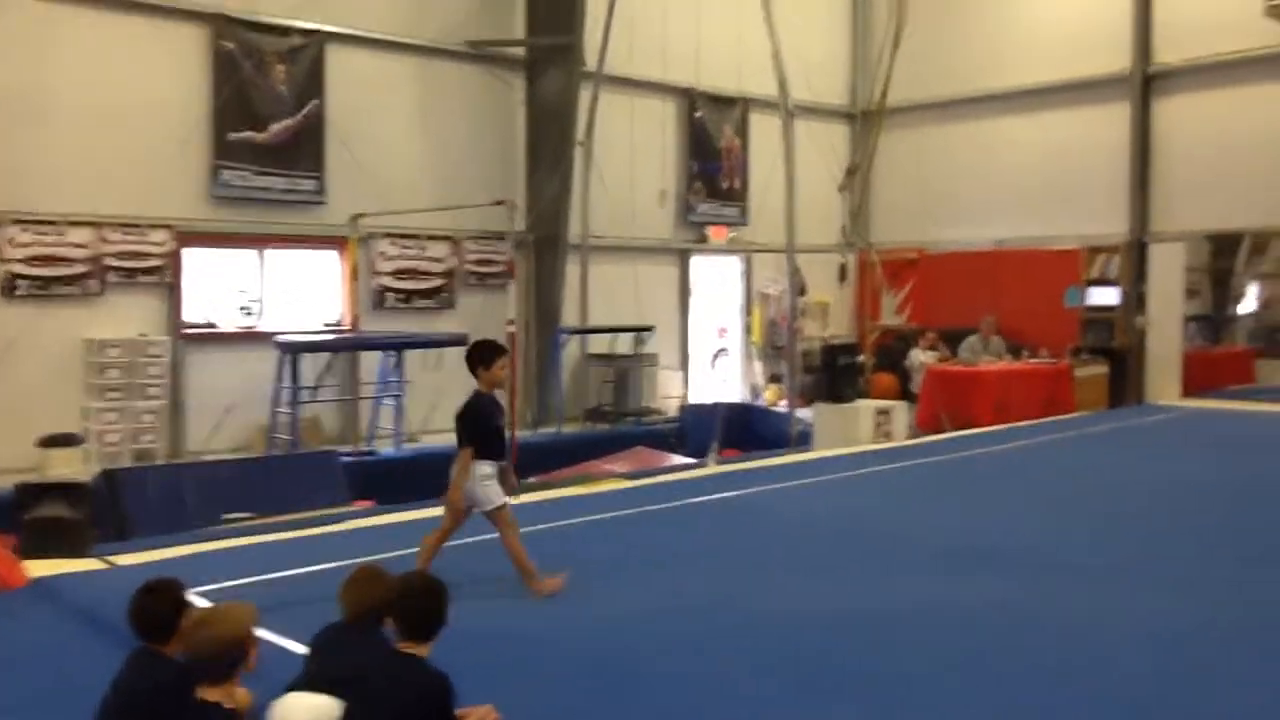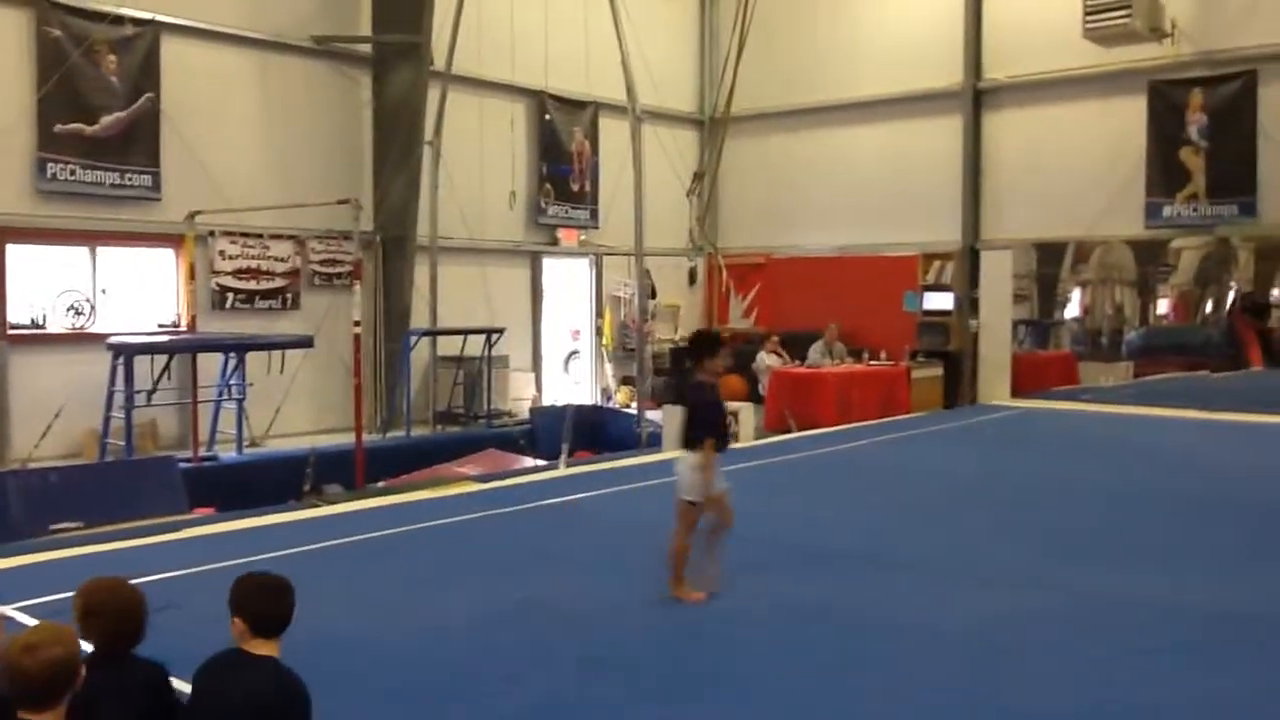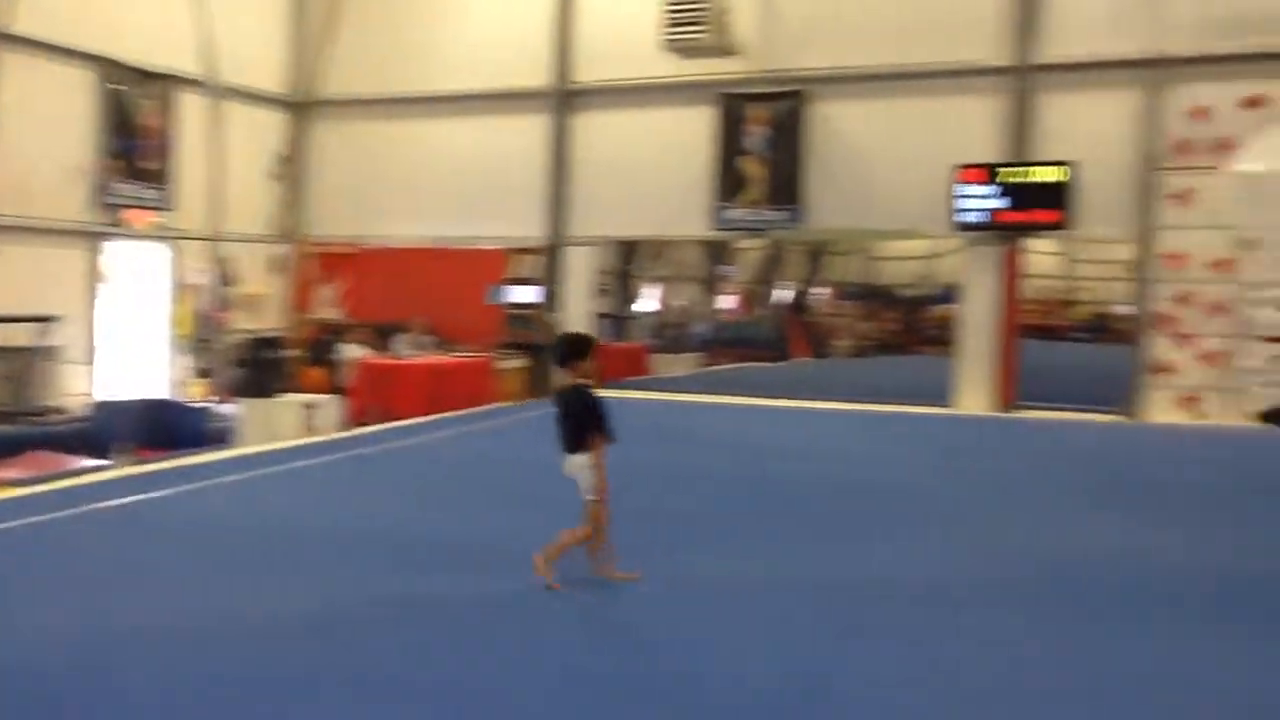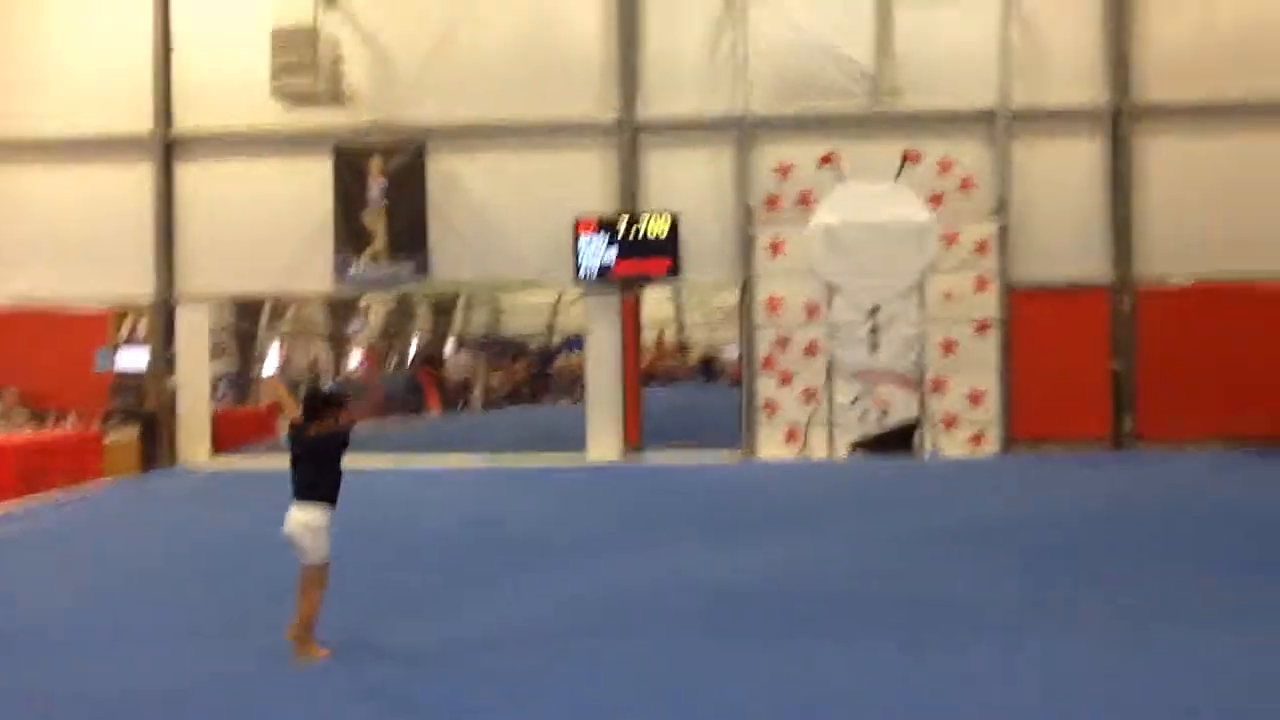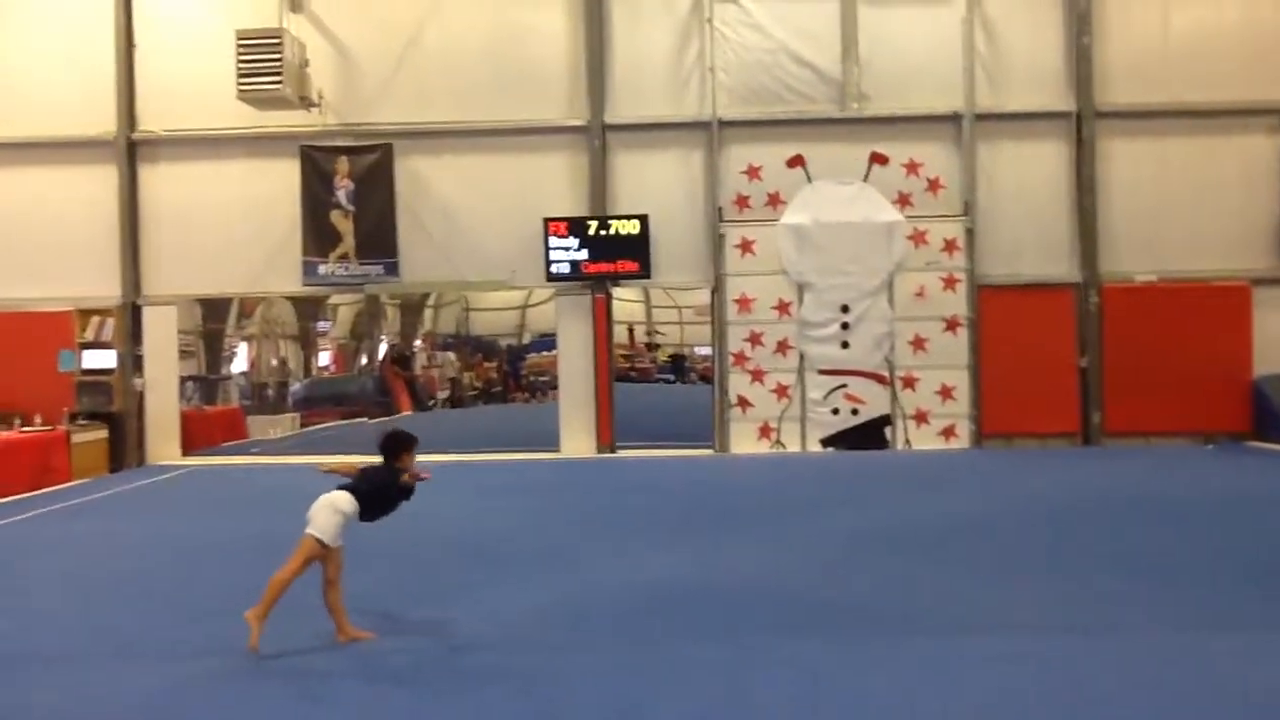
dt=1s
person 1, frame 1
left shoulder: (491, 404)
right shoulder: (477, 408)
right elbow: (466, 452)
left wrist: (508, 476)
right wrist: (455, 490)
left hip: (487, 473)
right hip: (479, 476)
left knee: (446, 529)
right knee: (510, 529)
right ankle: (534, 582)
person 1, frame 2
left shoulder: (695, 388)
right shoulder: (707, 396)
right elbow: (707, 443)
right wrist: (709, 486)
left hip: (701, 464)
right hip: (697, 465)
left knee: (724, 517)
right knee: (686, 528)
left ankle: (706, 566)
right ankle: (678, 586)
person 1, frame 3
left shoulder: (565, 394)
right shoulder: (586, 399)
right elbow: (594, 441)
right wrist: (601, 476)
left hip: (575, 459)
right hip: (587, 462)
left knee: (599, 519)
right knee: (594, 525)
left ankle: (605, 568)
right ankle: (546, 558)
person 1, frame 4
left shoulder: (299, 436)
right shoulder: (327, 443)
left elbow: (295, 415)
right elbow: (344, 422)
left hip: (297, 515)
right hip: (312, 519)
left knee: (310, 584)
right knee: (312, 588)
left ankle: (298, 632)
right ankle: (304, 646)
person 1, frame 5
left shoulder: (378, 472)
right shoulder: (393, 478)
left elbow: (352, 470)
right elbow: (405, 478)
left wrist: (331, 468)
right wrist: (414, 477)
left hip: (328, 505)
right hip: (335, 508)
left knee: (332, 577)
right knee: (296, 566)
left ankle: (344, 629)
right ankle: (258, 614)
